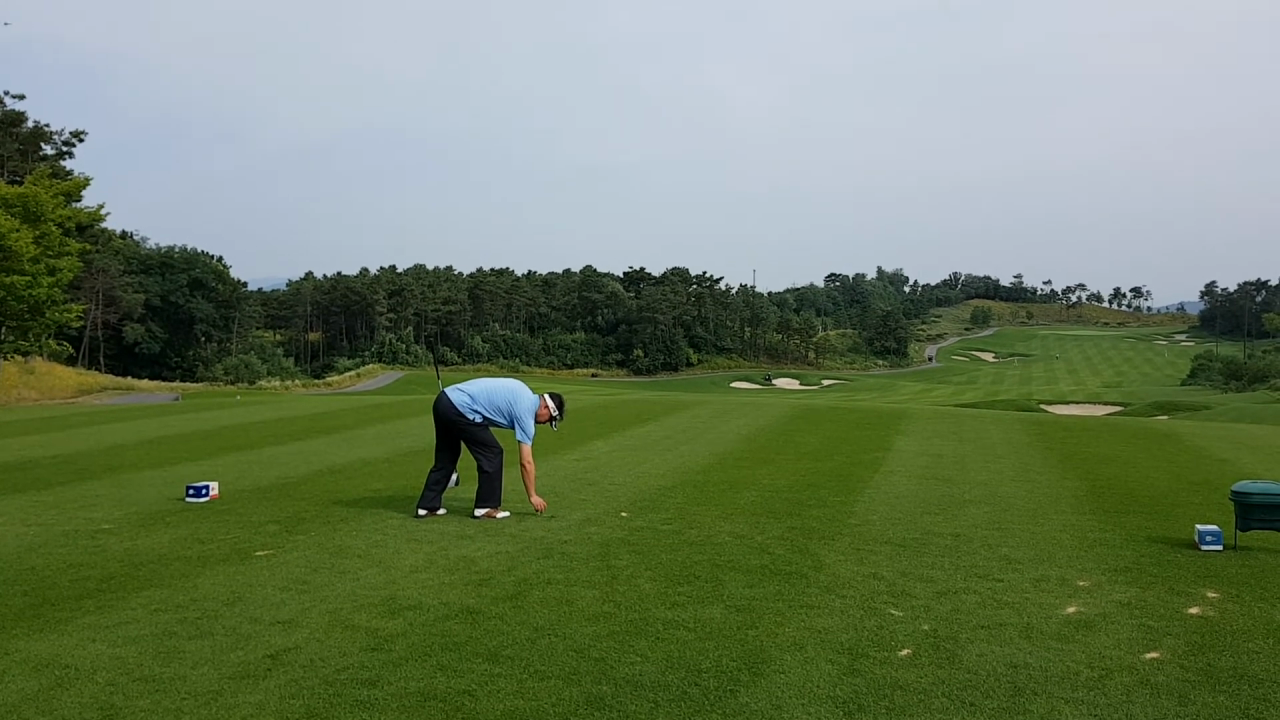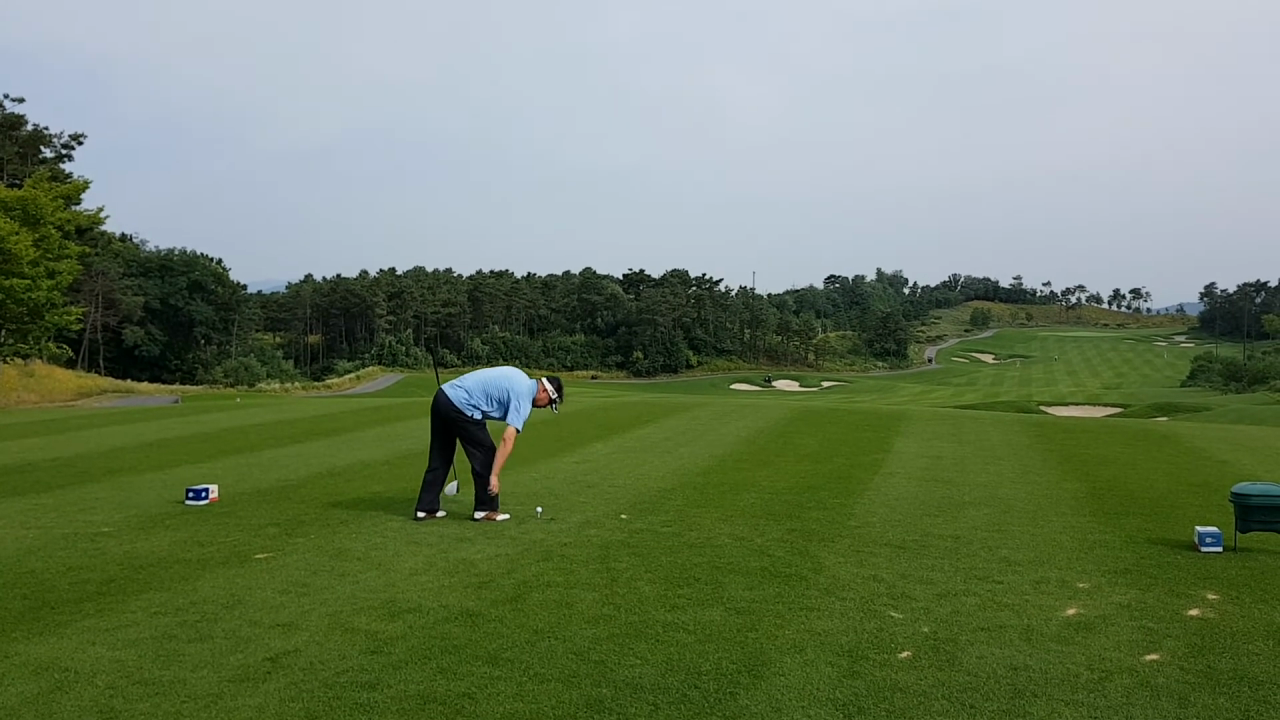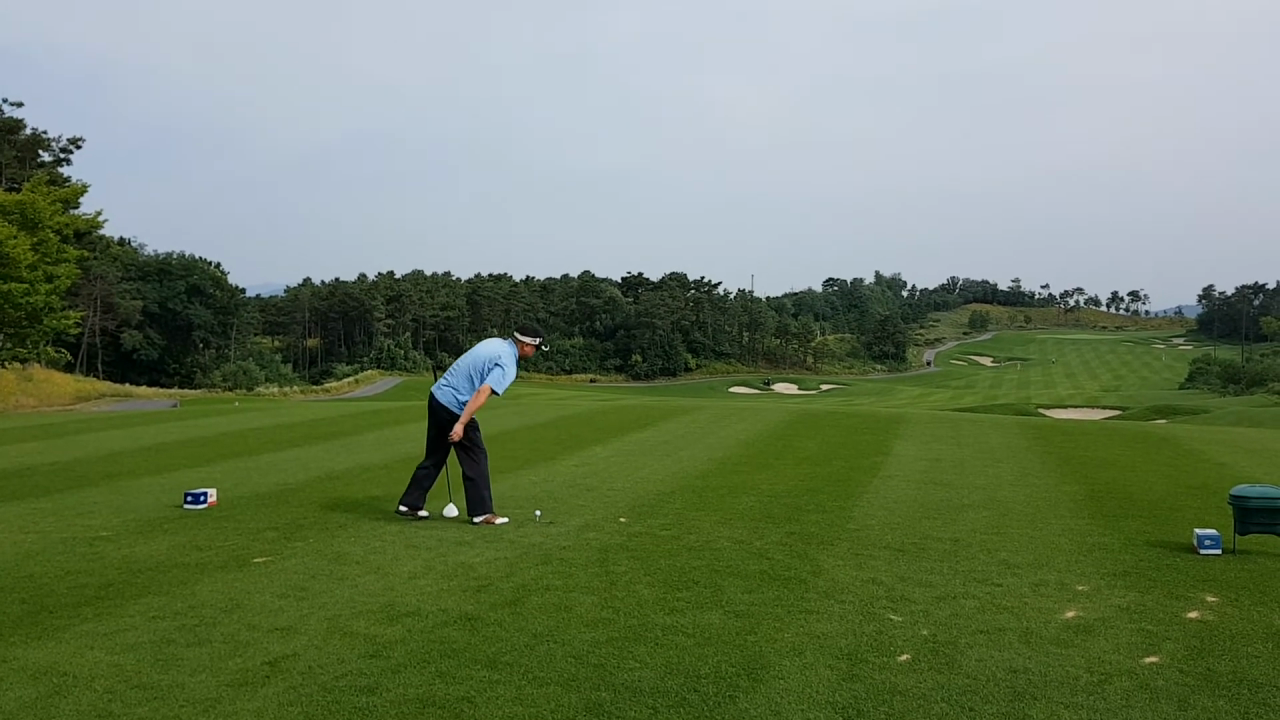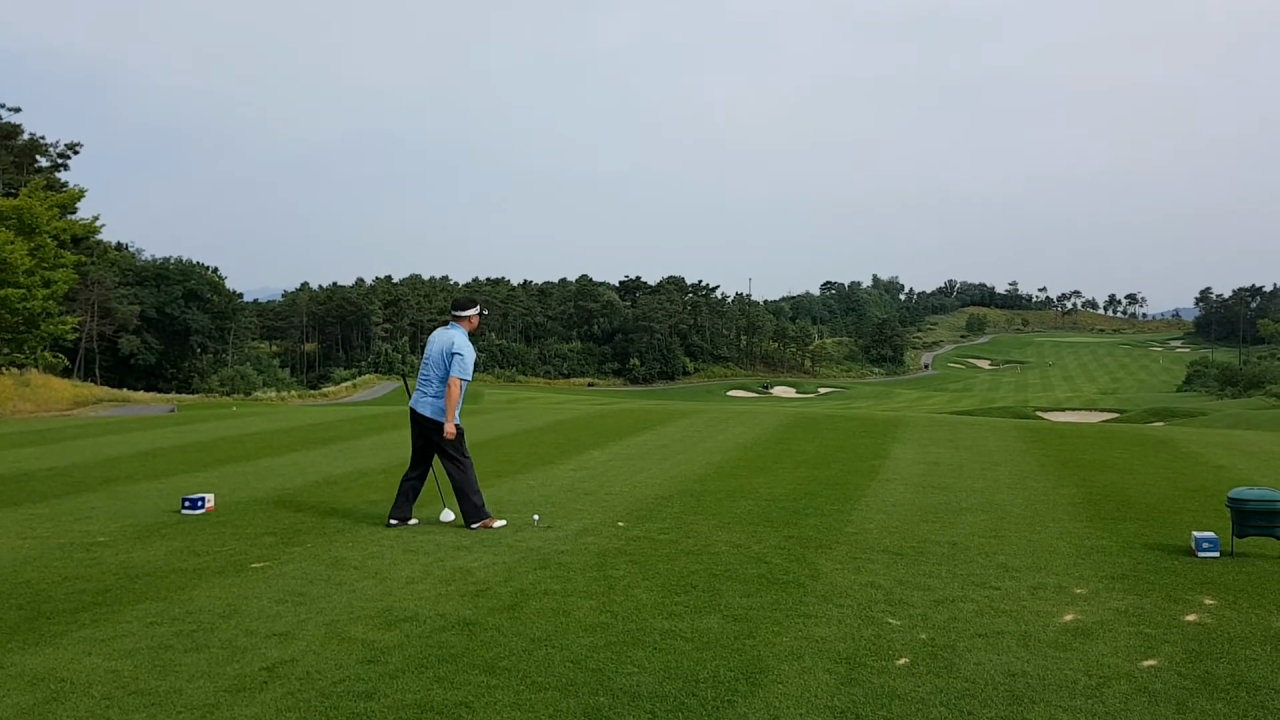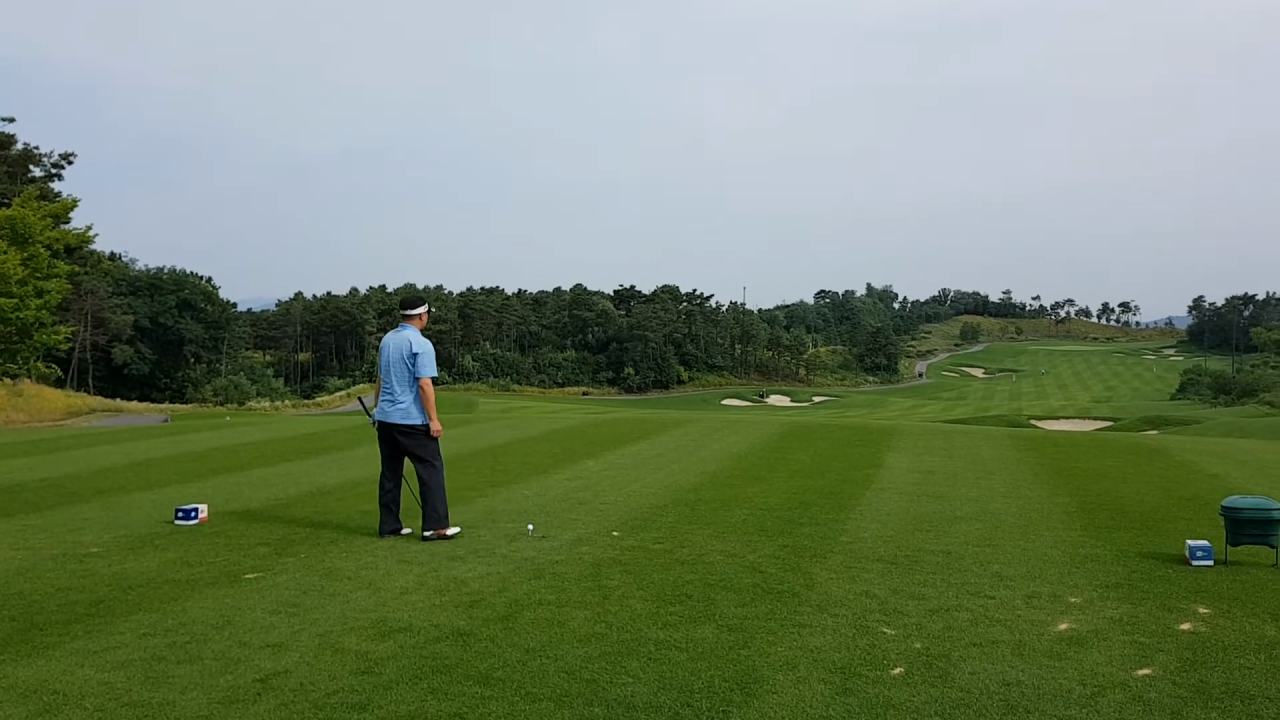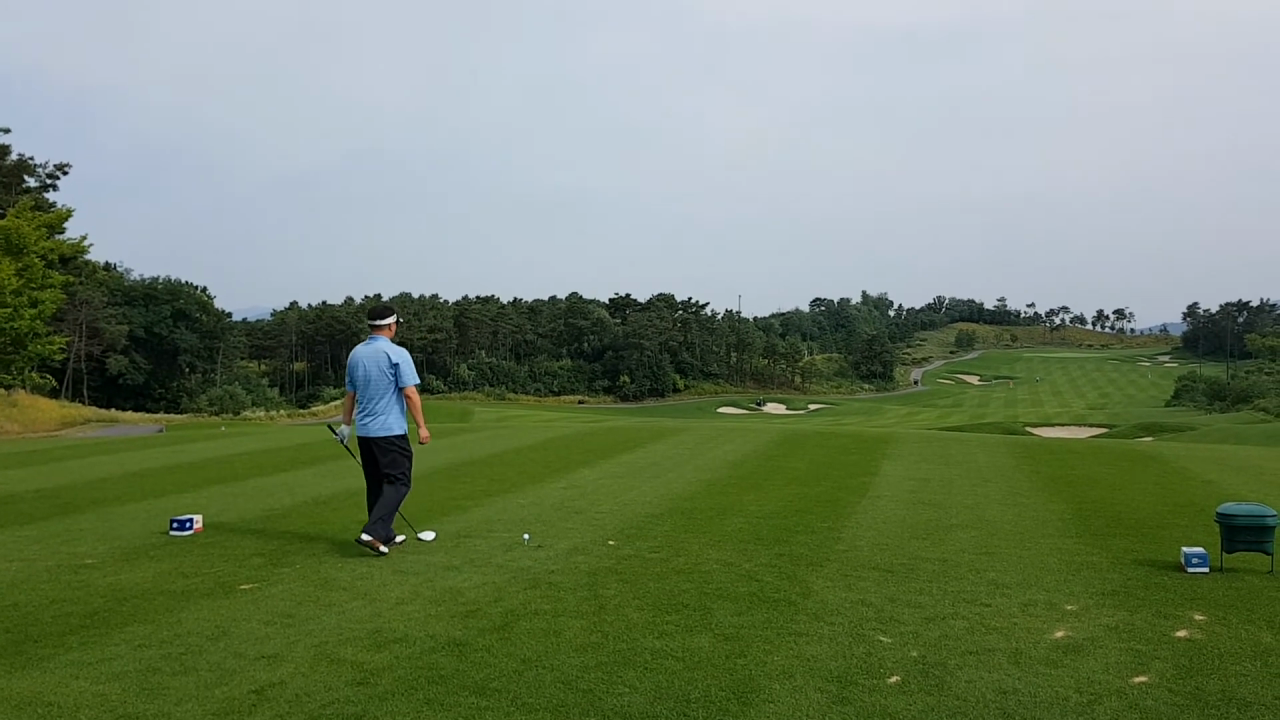
dt=0.3s
person 1, frame 1
left shoulder: (524, 394)
right shoulder: (526, 410)
right elbow: (526, 461)
right wrist: (532, 495)
left hip: (444, 400)
right hip: (460, 408)
left knee: (446, 457)
right knee: (492, 454)
left ankle: (427, 505)
right ankle: (486, 507)
person 1, frame 2
left shoulder: (518, 376)
right shoulder: (524, 398)
right elbow: (508, 440)
right wrist: (494, 475)
left hip: (443, 396)
right hip: (461, 406)
left knee: (439, 458)
right knee: (487, 455)
left ankle: (426, 508)
right ankle: (485, 510)
person 1, frame 3
left shoulder: (494, 343)
right shoulder: (508, 365)
right elbow: (481, 393)
right wrist: (461, 424)
left hip: (438, 396)
right hip: (453, 406)
left knee: (434, 457)
right knee: (475, 458)
left ankle: (410, 503)
right ankle: (481, 513)
person 1, frame 4
left shoulder: (438, 334)
right shoulder: (463, 346)
right elbow: (453, 385)
right wrist: (450, 421)
left hip: (419, 409)
right hip: (439, 415)
left knee: (419, 465)
right knee: (461, 466)
left ankle: (399, 514)
right ankle: (478, 518)
person 1, frame 5
left shoulder: (387, 339)
right shoulder: (422, 344)
right elbow: (425, 385)
left wrist: (379, 407)
right wrist: (434, 419)
left hip: (385, 417)
right hip: (410, 420)
left knee: (390, 473)
right knee: (430, 468)
left ankle: (389, 525)
right ankle: (435, 525)
person 1, frame 6
left shoulder: (355, 353)
right shoulder: (398, 353)
left elbow: (350, 394)
right elbow: (410, 393)
left wrist: (346, 424)
right wrist: (421, 426)
left hip: (364, 431)
right hip: (391, 431)
left knee: (376, 486)
right knee: (397, 483)
left ankle: (383, 534)
right ankle: (372, 532)
